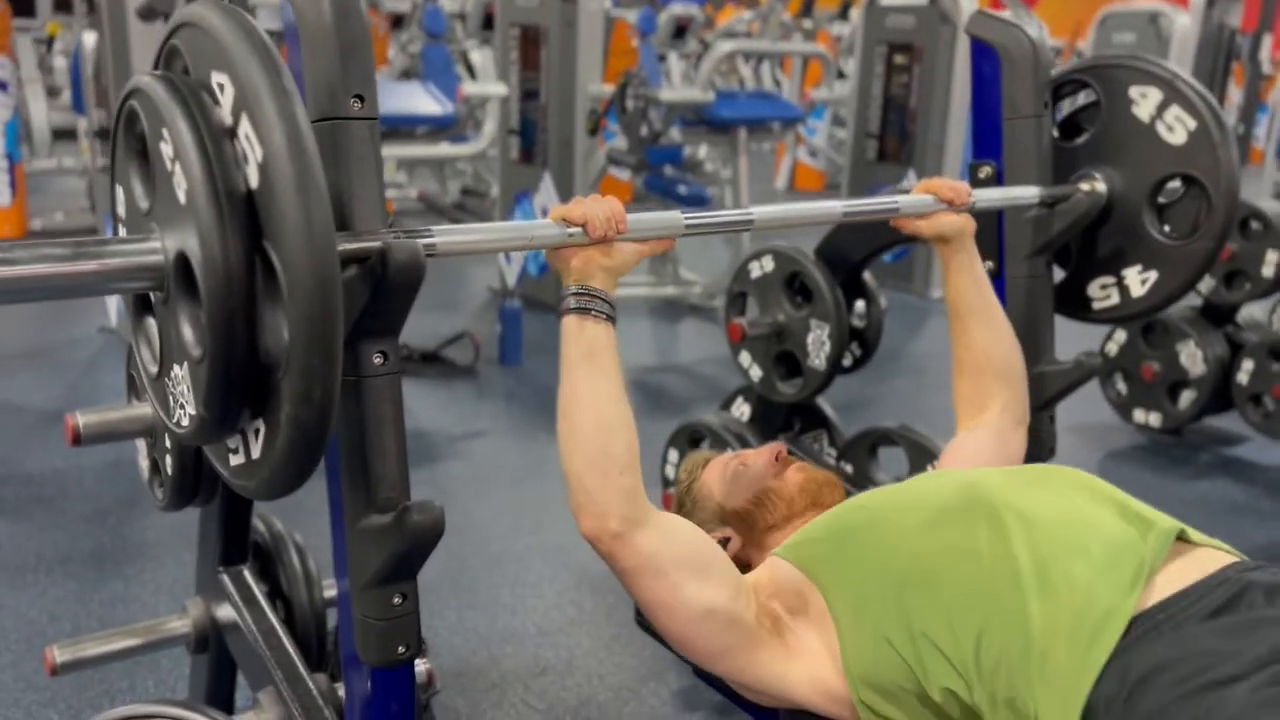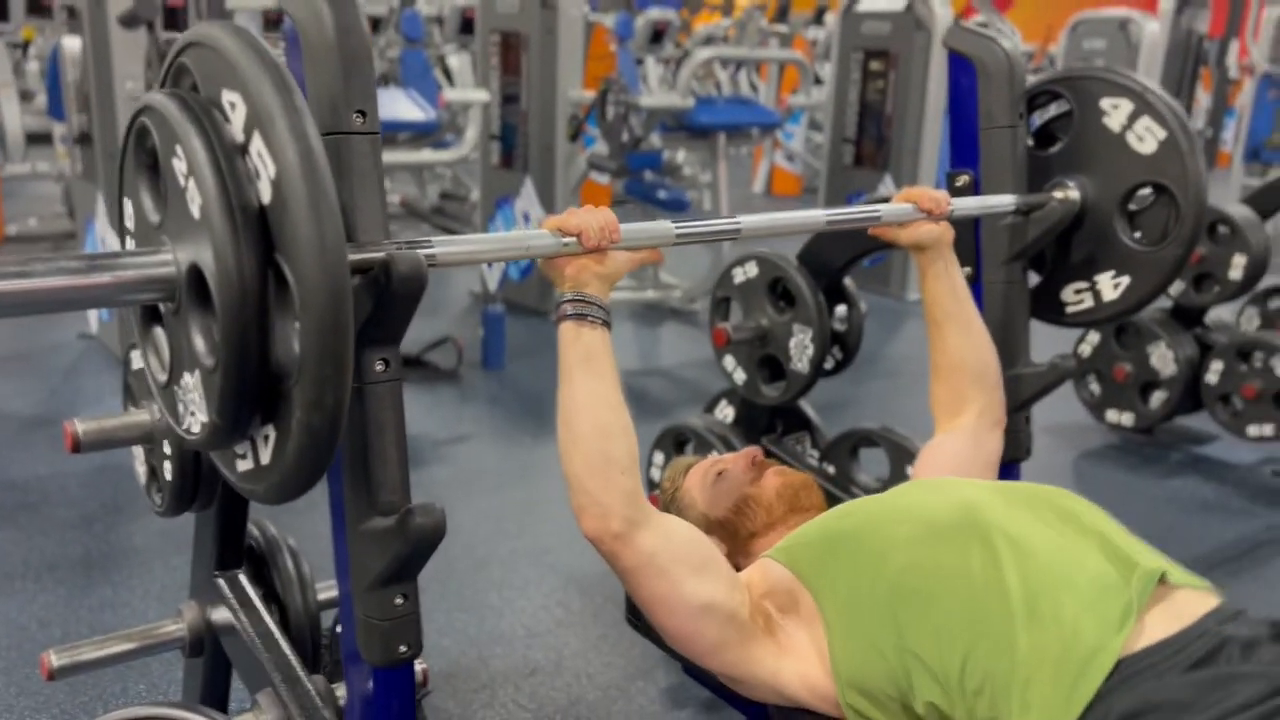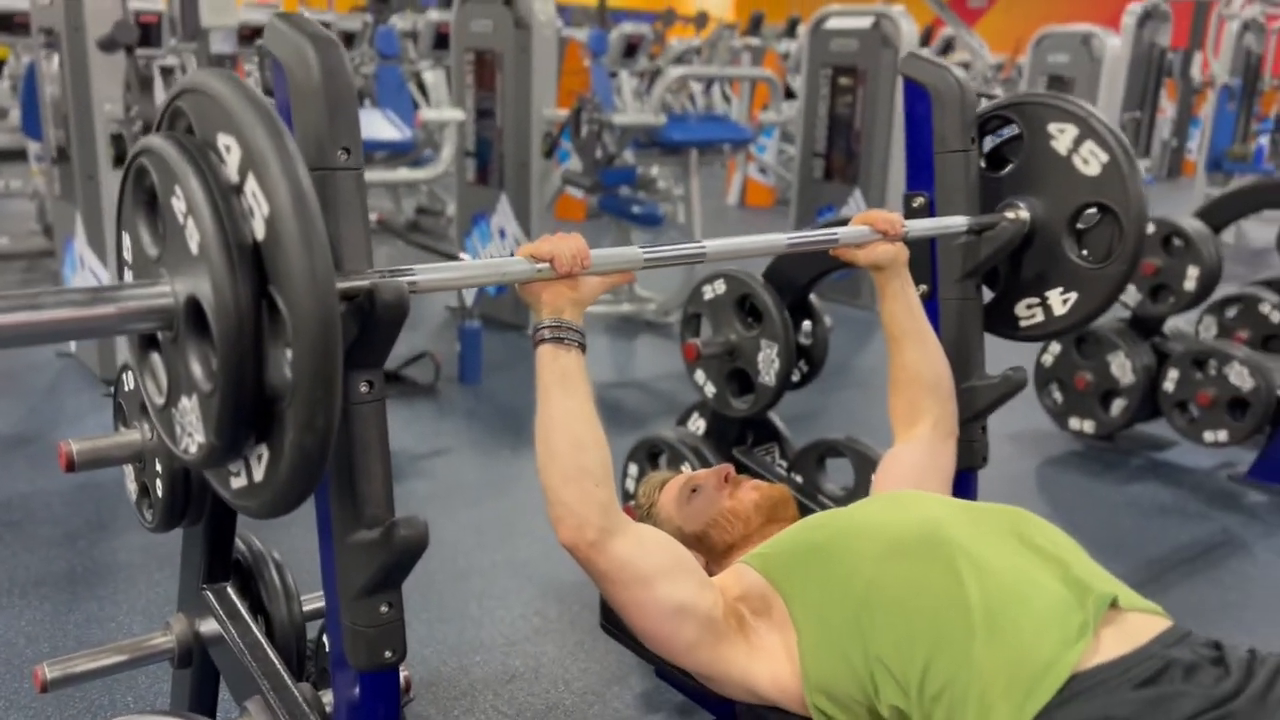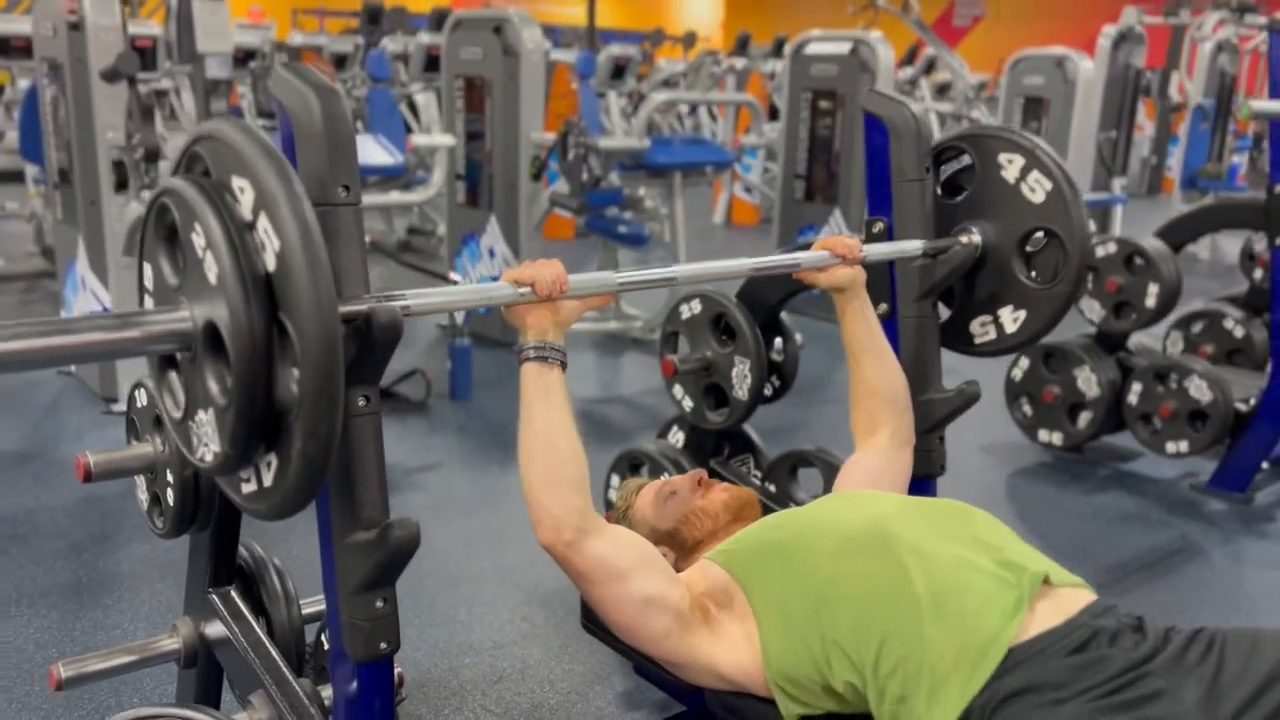
dt=0.3s
person 1, frame 1
left shoulder: (918, 514)
right shoulder: (780, 616)
left elbow: (997, 411)
right elbow: (613, 517)
left wrist: (958, 250)
right wrist: (589, 293)
person 1, frame 2
left shoulder: (907, 520)
right shoulder: (770, 616)
left elbow: (975, 412)
right elbow: (613, 516)
left wrist: (937, 258)
right wrist: (584, 303)
person 1, frame 3
left shoulder: (868, 525)
right shoulder: (741, 617)
left elbow: (929, 425)
right elbow: (589, 526)
left wrist: (892, 276)
right wrist: (560, 325)
person 1, frame 4
left shoulder: (829, 523)
right shoulder: (706, 611)
left elbow: (887, 433)
right elbow: (566, 528)
left wrist: (851, 296)
right wrist: (542, 343)
